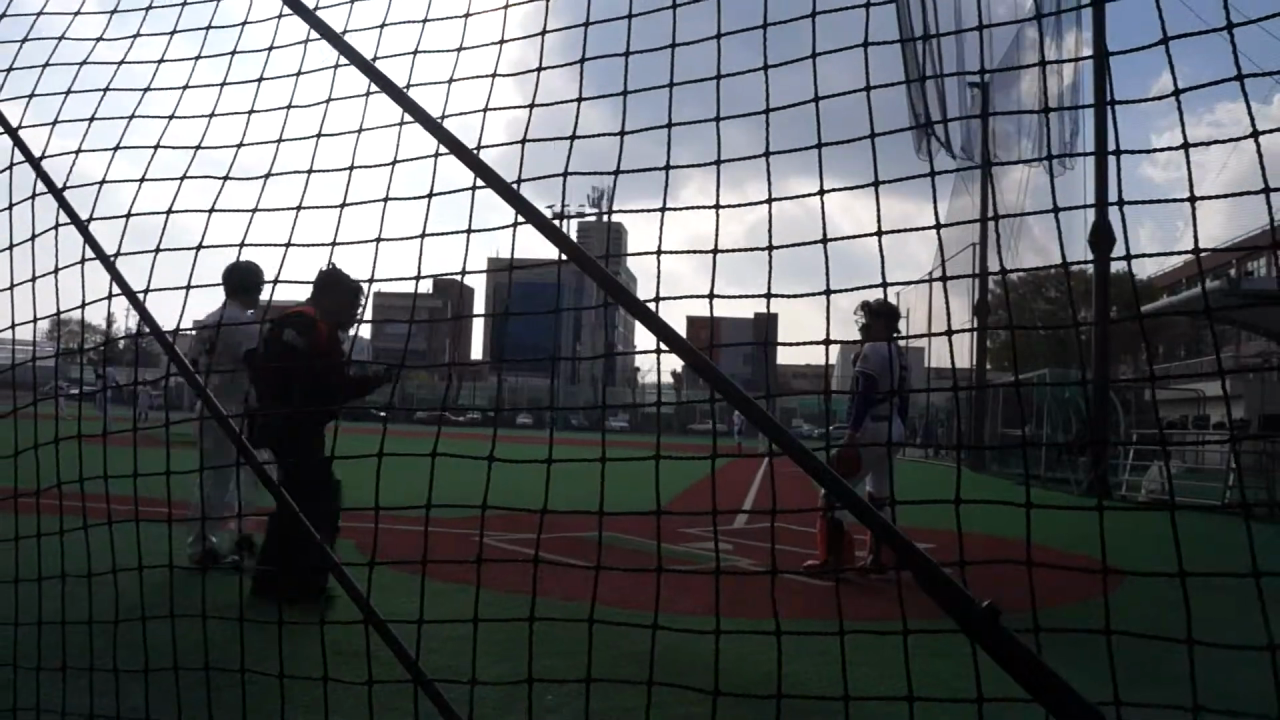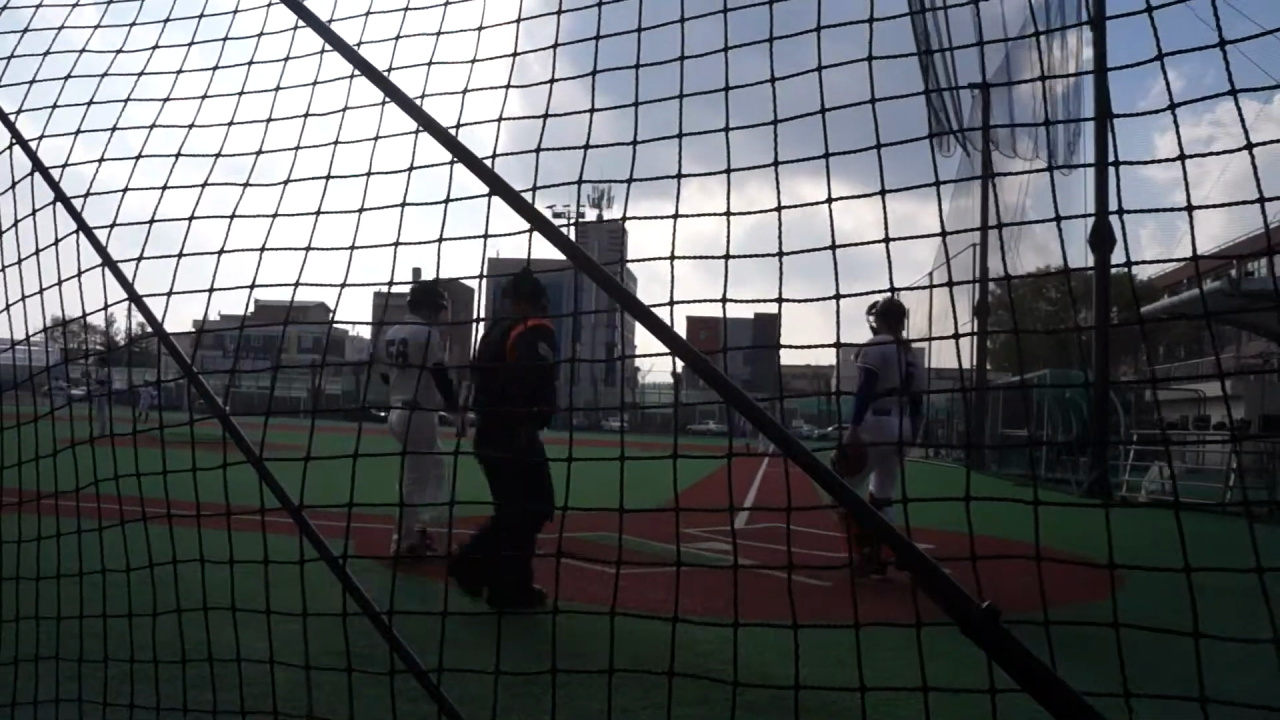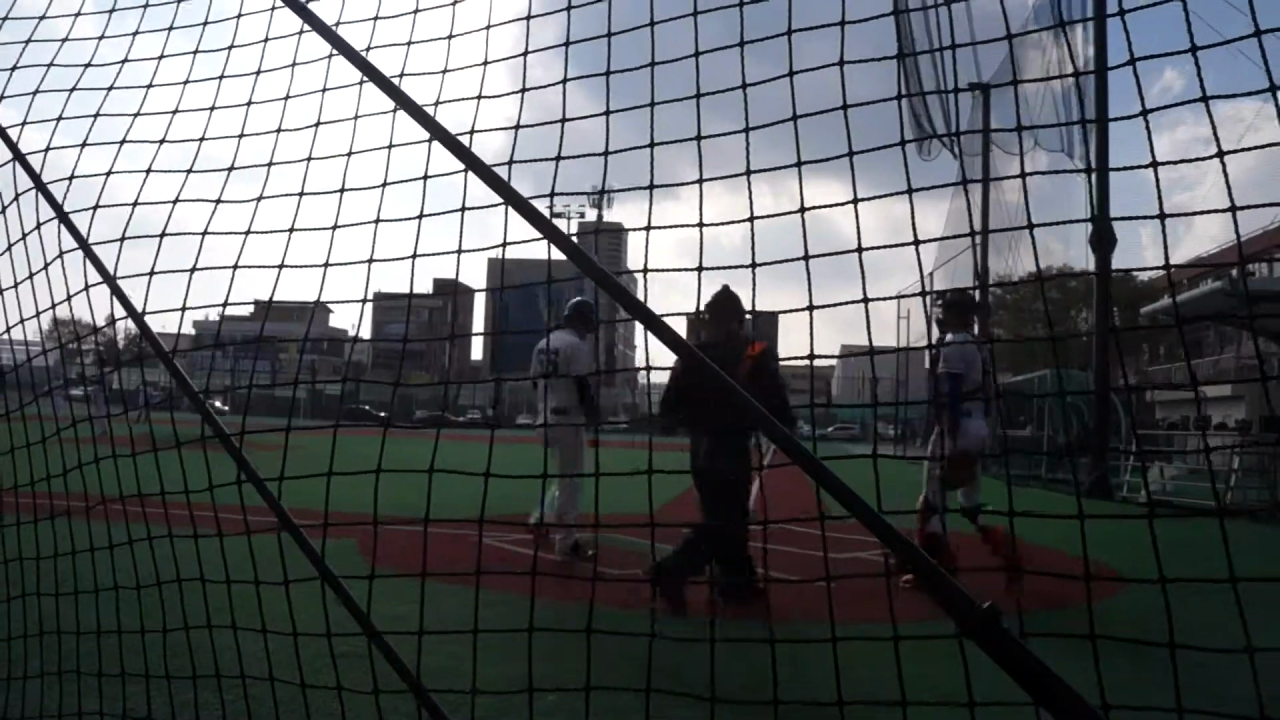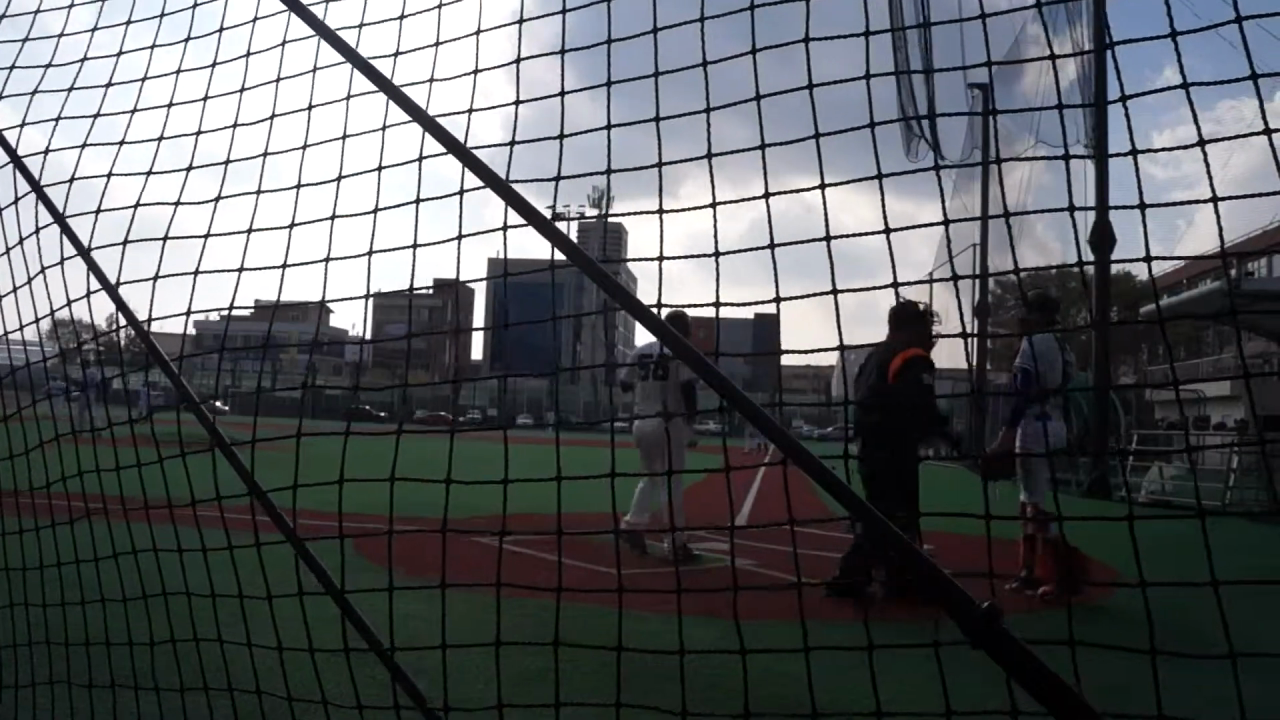
dt=1s
person 1, frame 1
left shoulder: (322, 329)
right shoulder: (300, 322)
left elbow: (336, 385)
right elbow: (273, 374)
left wrist: (374, 379)
right wrist: (276, 420)
left hip: (303, 429)
right hip: (292, 429)
left knee: (302, 502)
right knee: (320, 499)
left ankle: (273, 575)
right ankle: (305, 578)
person 1, frame 2
left shoulder: (494, 333)
right shoulder: (536, 332)
right elbow: (531, 385)
right wrist: (527, 429)
left hip: (491, 433)
right hip: (515, 436)
left knee: (516, 509)
right knee: (533, 507)
left ankle: (508, 583)
person 1, frame 3
right shoulder: (755, 354)
left elbow: (671, 406)
right elbow: (775, 403)
left wrist: (694, 419)
left hip: (701, 447)
right hip: (732, 447)
left knee: (731, 516)
right knee: (723, 520)
left ankle: (738, 582)
right ankle: (672, 572)
person 1, frame 4
left shoulder: (873, 358)
right shoulder: (913, 360)
right elbow: (922, 409)
right wrist: (946, 434)
left hip: (872, 448)
right hip: (894, 452)
left knee: (901, 517)
right knee: (888, 520)
left ankle: (901, 580)
right ankle: (850, 578)
person 2, frame 1
left shoulder: (873, 348)
right shoulder: (899, 354)
left elbow: (864, 395)
right elbow: (904, 399)
left wrist: (851, 434)
left hip: (872, 429)
right hip: (894, 430)
right knee: (881, 496)
left ankle: (834, 558)
right ankle: (879, 558)
person 2, frame 2
left shoulder: (876, 346)
right shoulder: (910, 354)
left elbow: (865, 389)
right elbow: (916, 402)
left wrist: (854, 427)
right wrist: (910, 434)
left hip: (876, 425)
right hip: (902, 428)
right knee: (881, 496)
left ankle: (869, 551)
right ankle: (876, 558)
person 2, frame 3
left shoulder: (952, 345)
right shoulder: (979, 347)
left elbow: (952, 395)
left wrist: (951, 440)
left hip: (956, 427)
right hip: (978, 426)
left knee: (932, 502)
right knee: (972, 503)
right ankle: (1008, 558)
person 2, frame 4
left shoulder: (1033, 342)
right shoulder: (1062, 349)
left elbow: (1023, 392)
right elbow: (1063, 394)
left wrist: (1007, 433)
left hip: (1035, 427)
right hip: (1056, 427)
left knee: (1038, 508)
right knee: (1032, 505)
left ankle: (1066, 577)
right ankle: (1031, 573)
person 3, frame 1
left shoulder: (207, 321)
right shoulder: (244, 320)
left elbow: (195, 365)
right hip: (229, 408)
left knee: (225, 475)
right knee: (218, 478)
left ankle: (240, 537)
right ankle: (202, 547)
person 3, frame 2
left shoulder: (390, 333)
right shoulder: (427, 333)
left elbow: (385, 375)
right elbow: (440, 377)
right wrist: (457, 412)
left hip: (396, 414)
right hip: (418, 415)
left knee: (431, 475)
right knee: (416, 480)
left ankle: (416, 531)
right ankle: (405, 542)
person 3, frame 3
left shoulder: (543, 344)
right shoulder: (576, 345)
right elbow: (583, 388)
right wrist: (594, 424)
left hip: (545, 420)
right hip: (566, 420)
left knee: (562, 479)
right knee: (570, 482)
left ankle: (542, 520)
right ankle: (566, 542)
person 3, frame 4
left shoulder: (640, 352)
left elbow: (624, 385)
right elbow: (688, 390)
right wrist: (690, 426)
left hip: (641, 423)
right hip: (668, 424)
left knee: (651, 478)
right knee: (672, 484)
left ankle: (633, 526)
right ankle: (675, 545)
